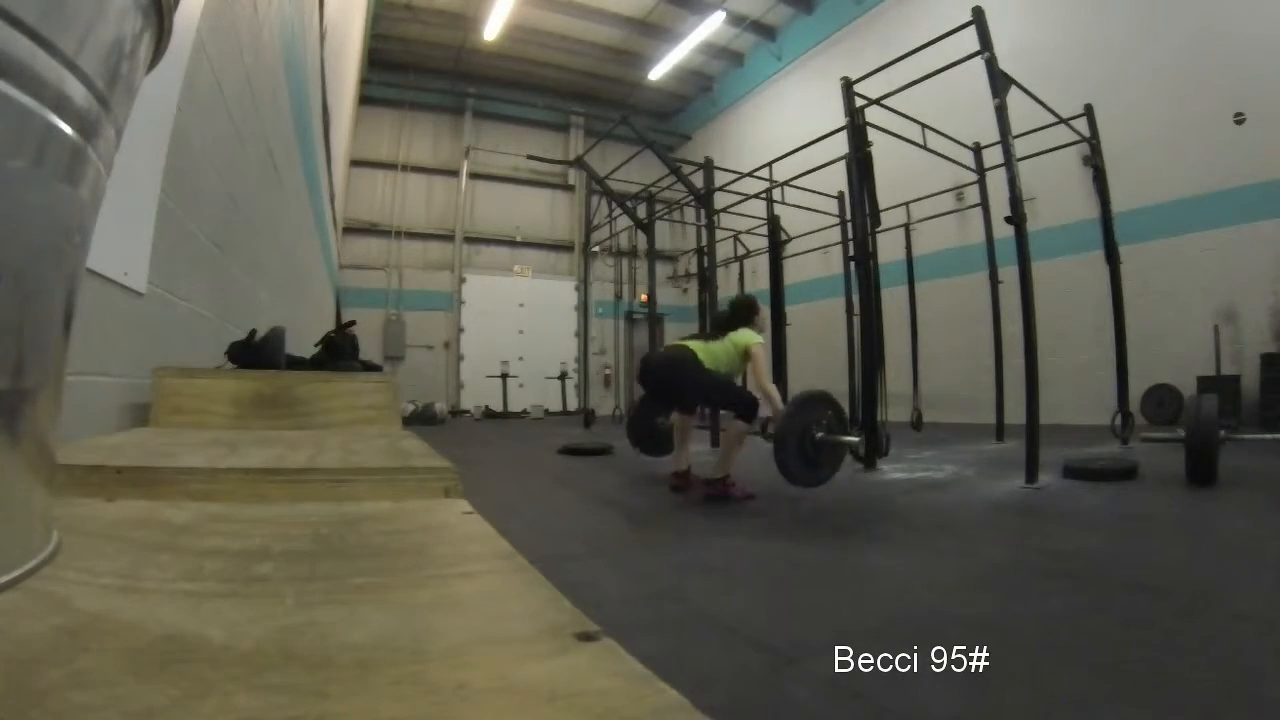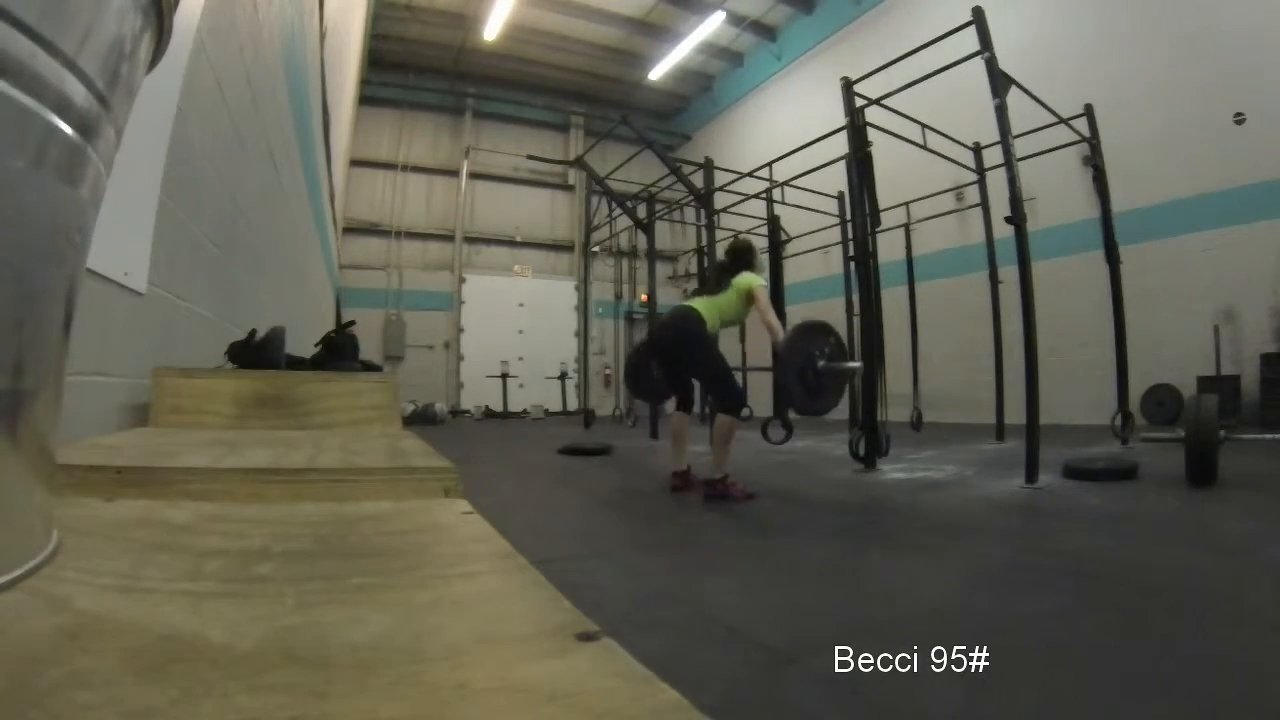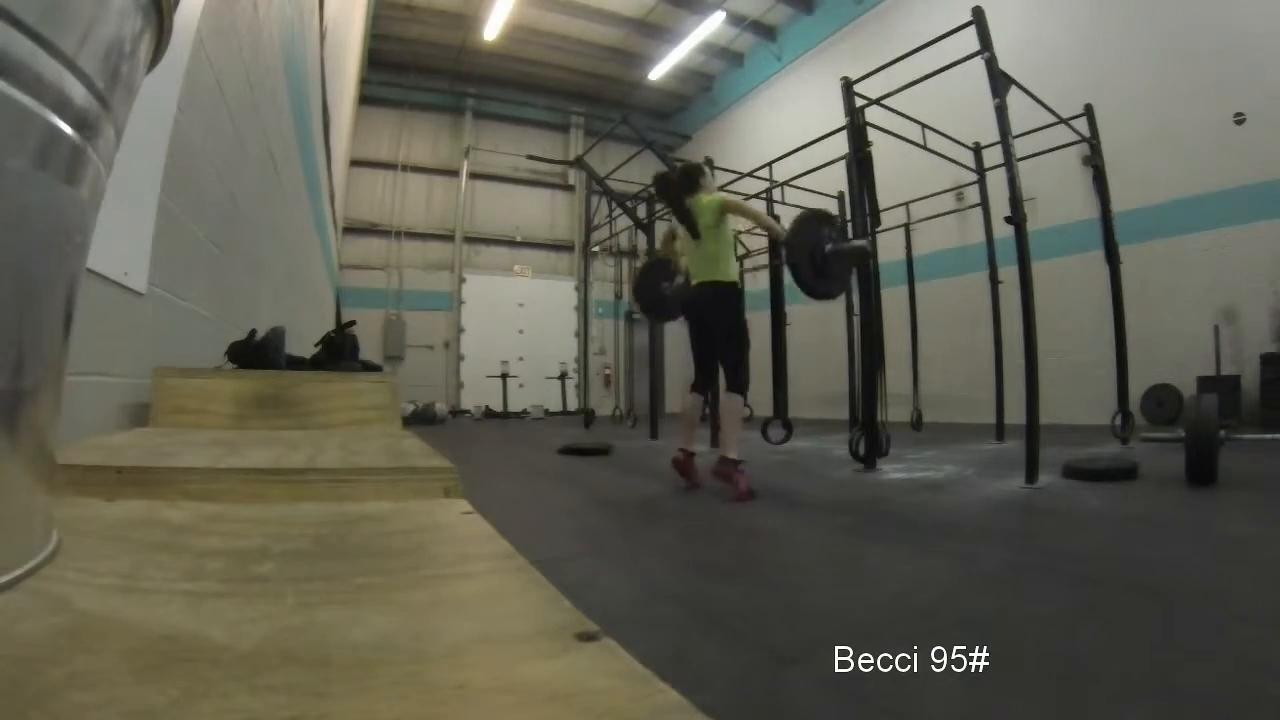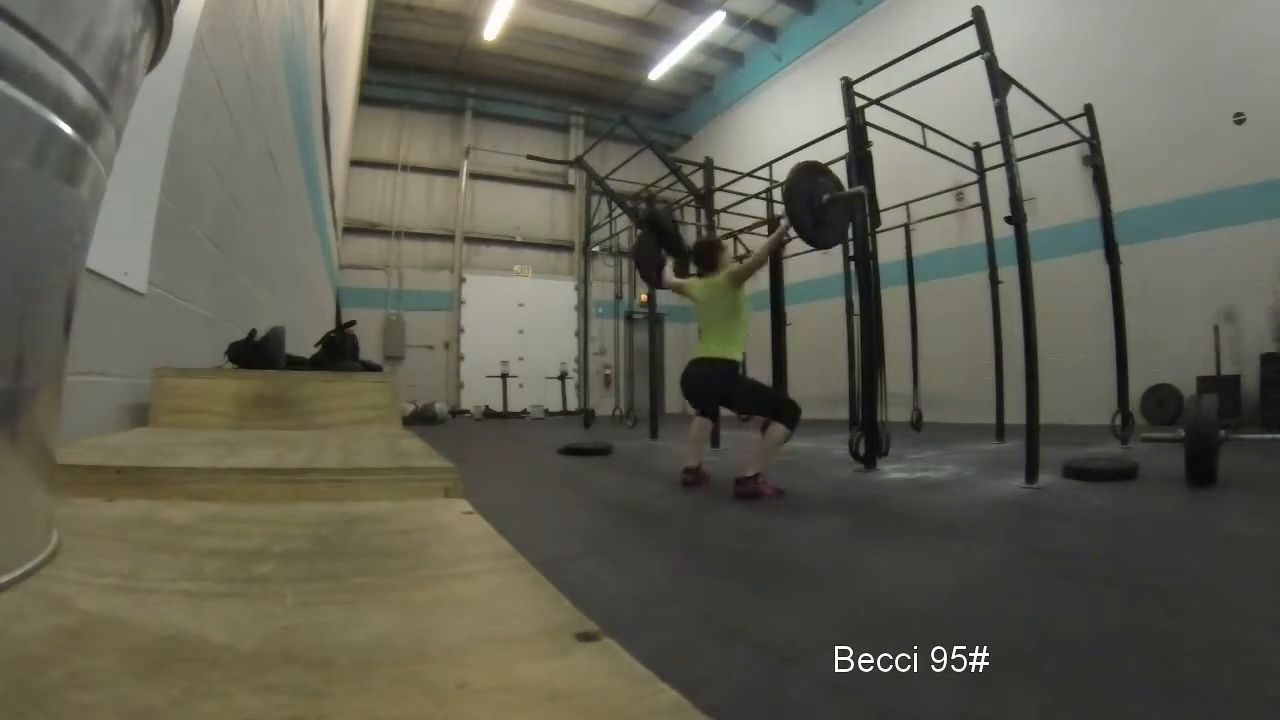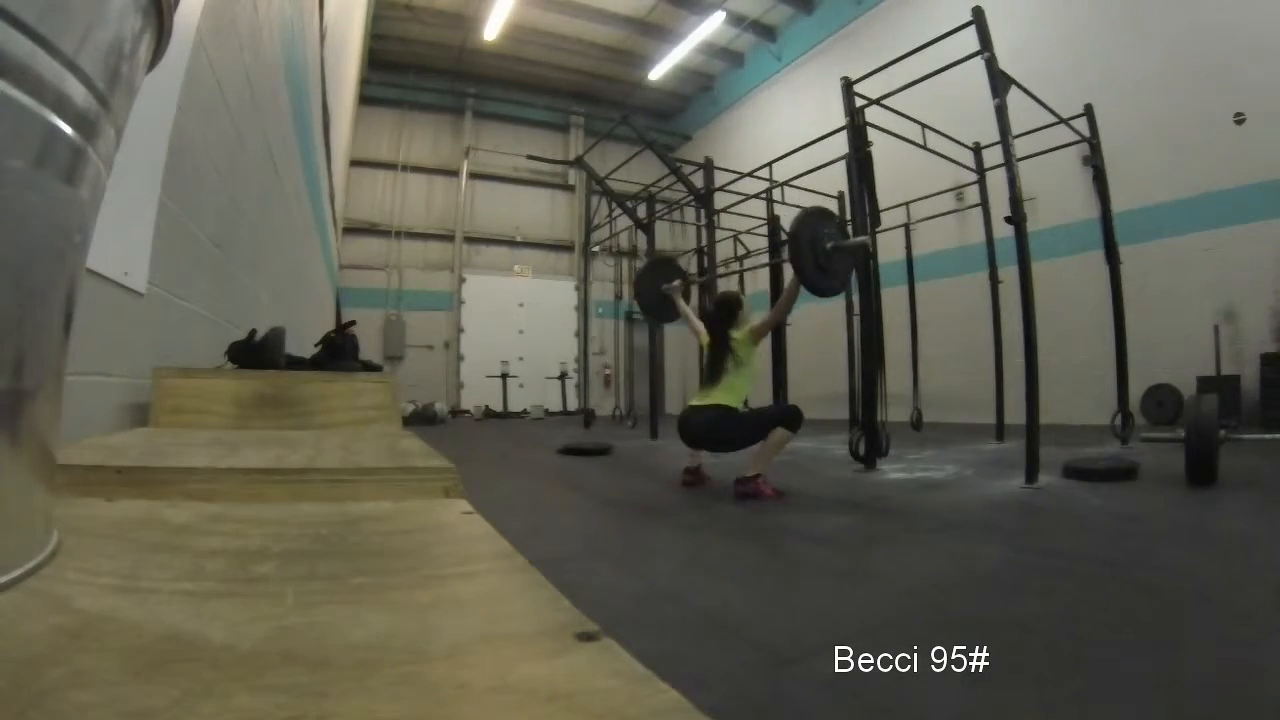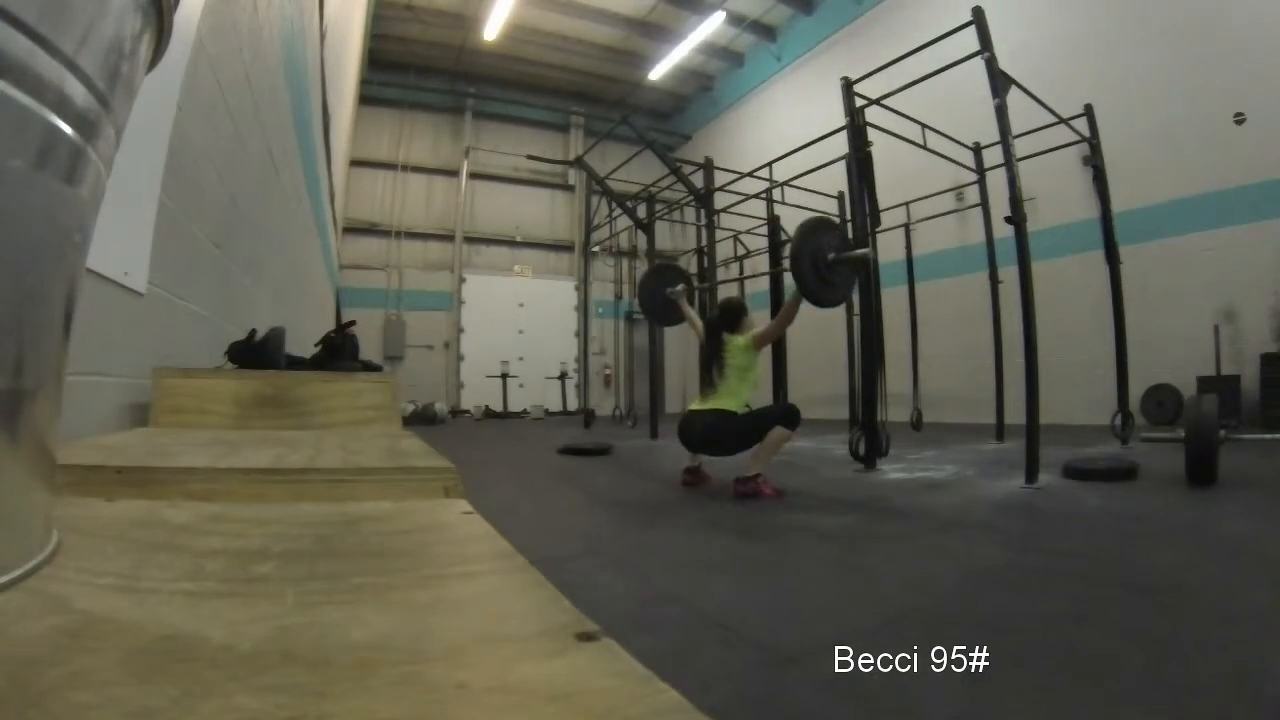
dt=0.3s
person 1, frame 1
left shoulder: (724, 336)
right shoulder: (752, 338)
right elbow: (764, 383)
left hip: (650, 367)
right hip: (677, 369)
left knee: (686, 401)
right knee: (747, 406)
left ankle: (681, 473)
right ankle: (718, 481)
person 1, frame 2
left shoulder: (720, 279)
right shoulder: (753, 281)
right elbow: (769, 316)
left hip: (663, 329)
right hip: (688, 333)
left knee: (684, 398)
right knee: (730, 397)
left ankle: (680, 474)
right ankle: (718, 482)
person 1, frame 3
left shoulder: (681, 212)
right shoulder: (713, 202)
left elbow: (668, 245)
right elbow: (755, 214)
right wrist: (787, 237)
left hip: (697, 299)
right hip: (720, 298)
left knee: (703, 379)
right knee: (736, 379)
left ankle: (684, 453)
right ankle: (730, 462)
person 1, frame 4
left shoulder: (694, 286)
right shoulder: (728, 280)
left elbow: (668, 279)
right elbow: (761, 254)
right wrist: (786, 225)
left hip: (692, 376)
right hip: (721, 374)
left knee: (707, 408)
right knee: (788, 412)
left ankle: (691, 469)
right ankle: (749, 479)
person 1, frame 5
left shoulder: (709, 338)
right shoulder: (745, 338)
left elbow: (690, 316)
right elbow: (780, 312)
left wrist: (677, 295)
right wrist: (797, 275)
left hip: (688, 425)
right hip: (717, 426)
right knee: (791, 415)
left ankle: (692, 469)
right ankle: (750, 480)
person 1, frame 6
left shoulder: (714, 341)
right shoulder: (747, 344)
left elbow: (693, 320)
right elbow: (782, 321)
left wrist: (681, 299)
left hip: (688, 430)
right hip: (717, 430)
right knee: (788, 414)
left ankle: (693, 469)
right ankle: (751, 480)
